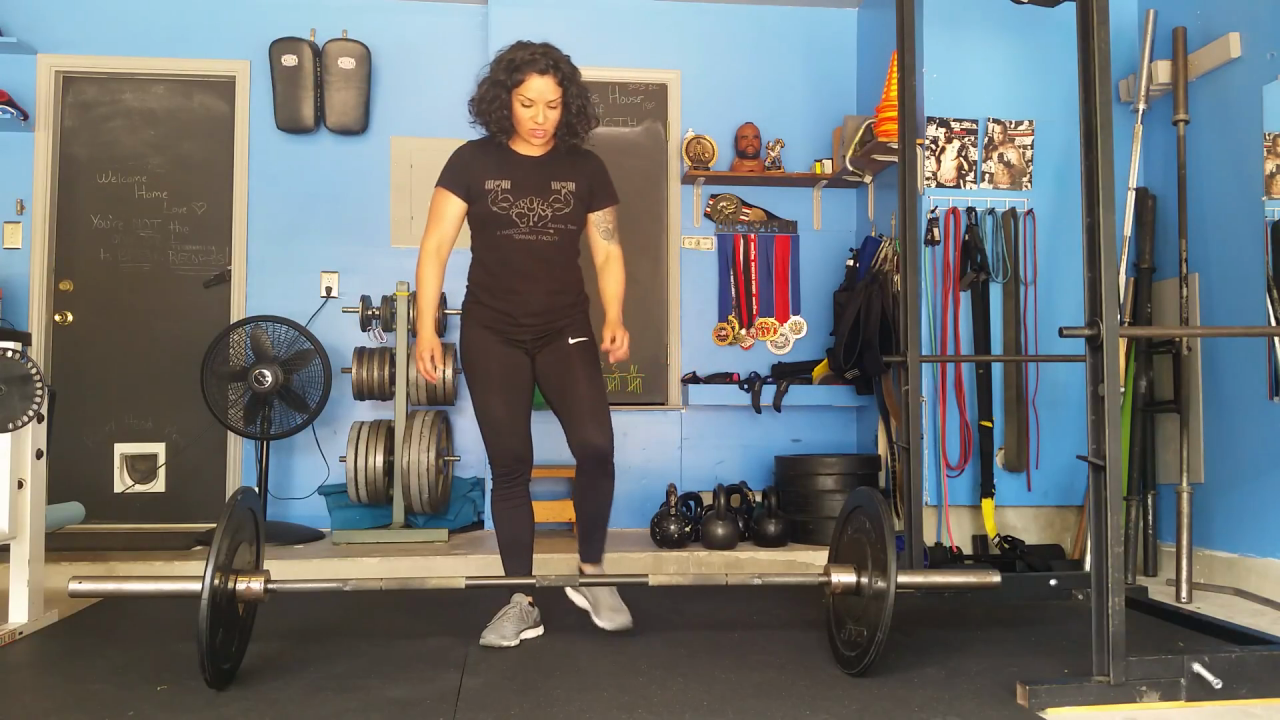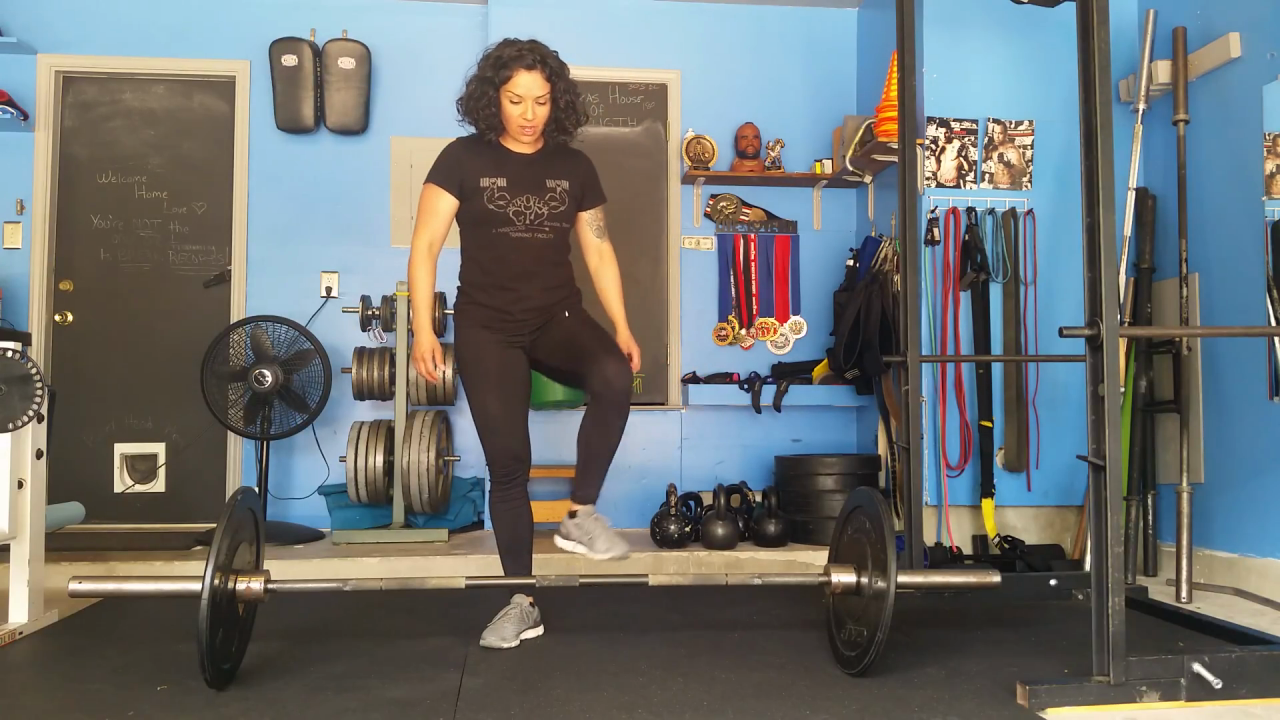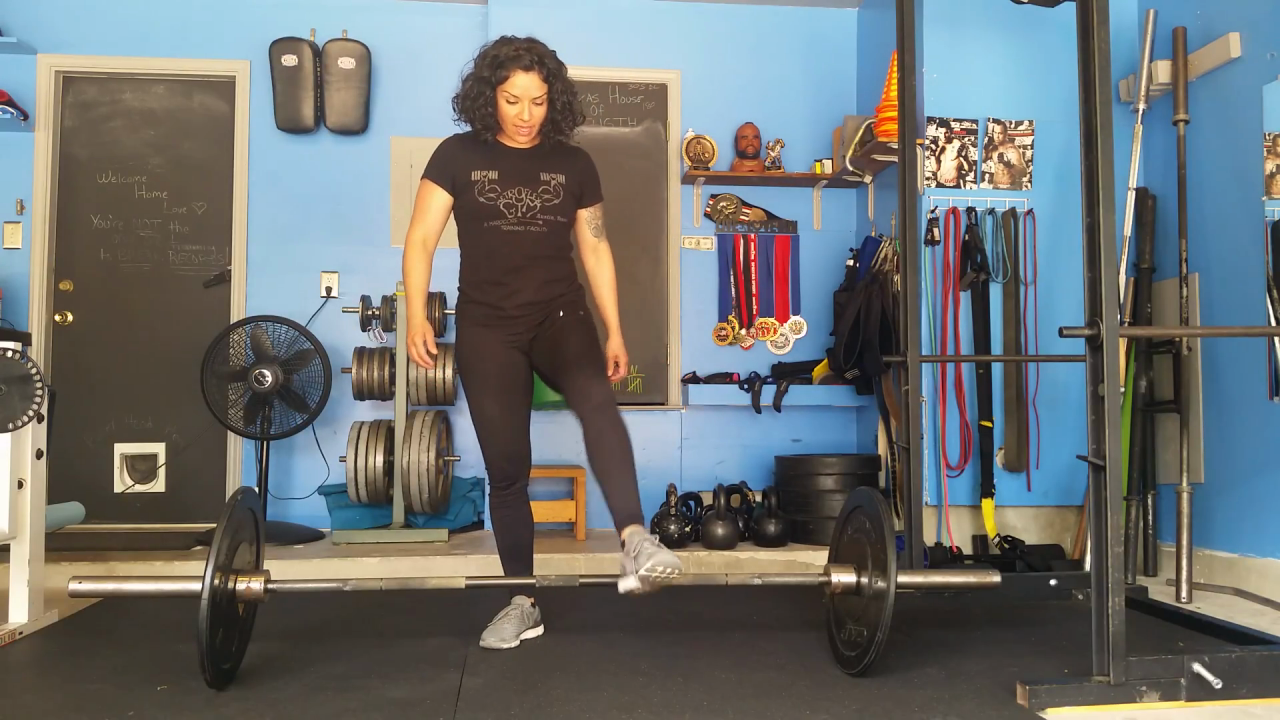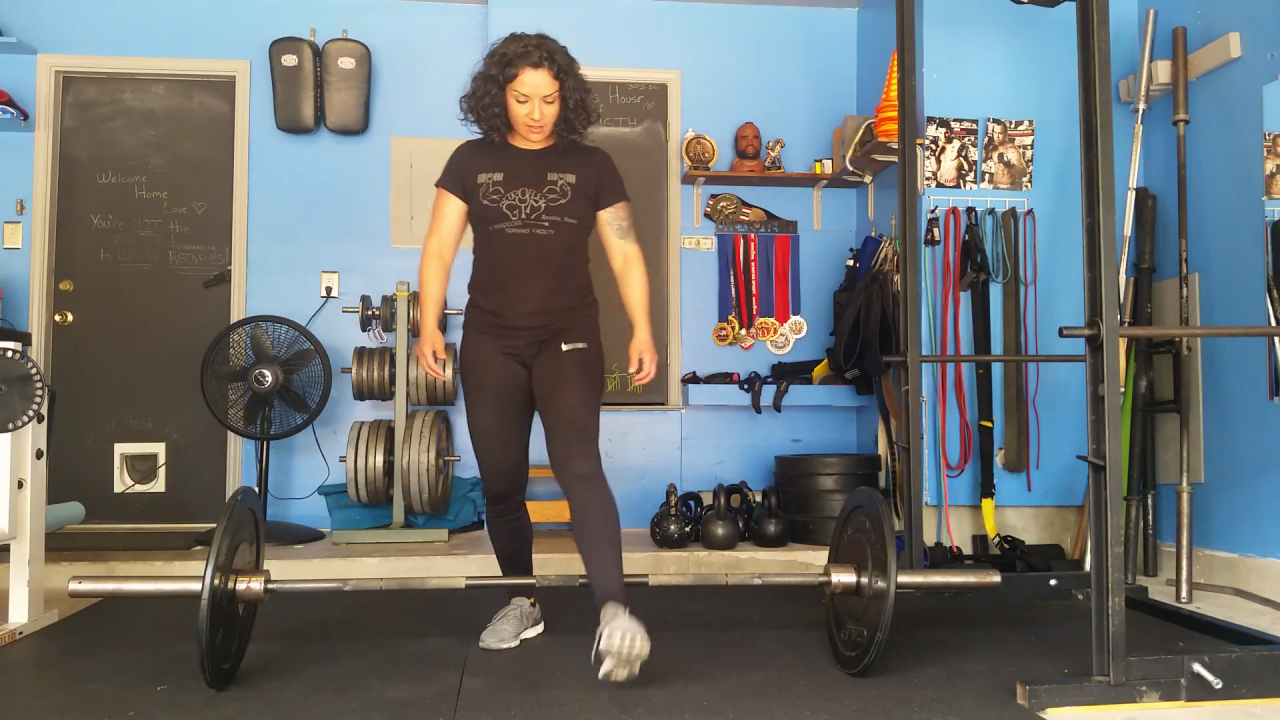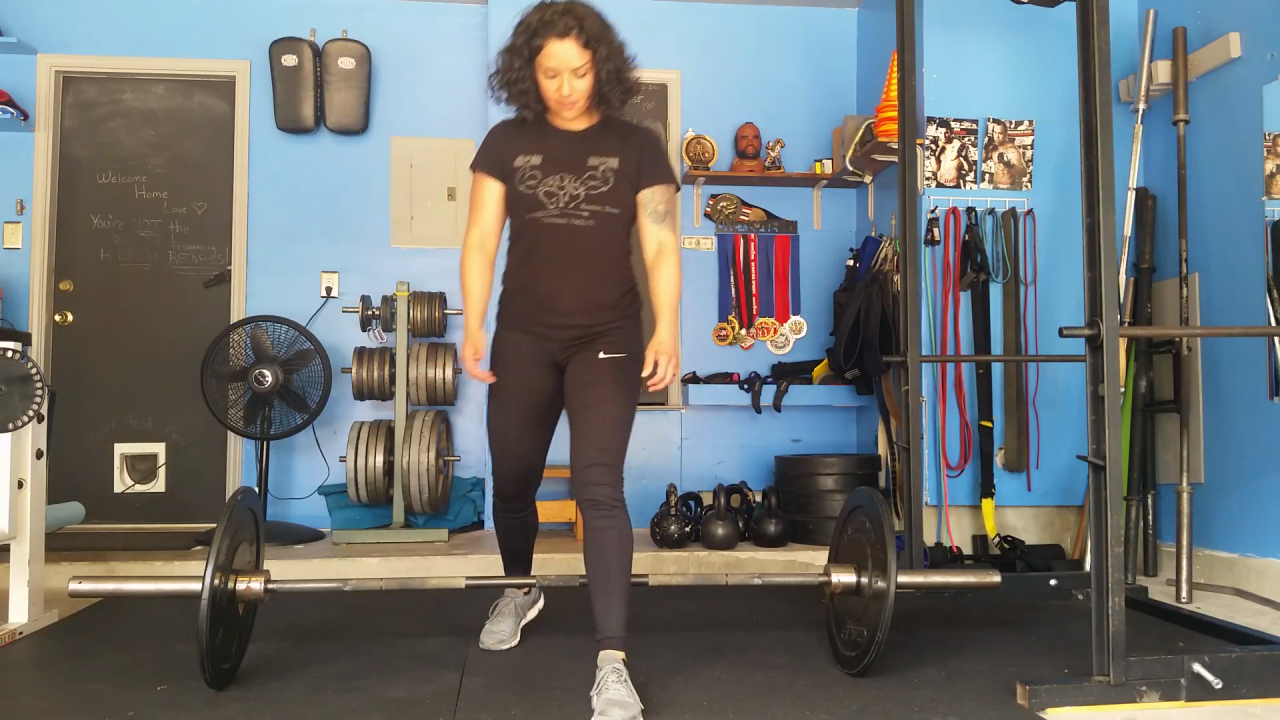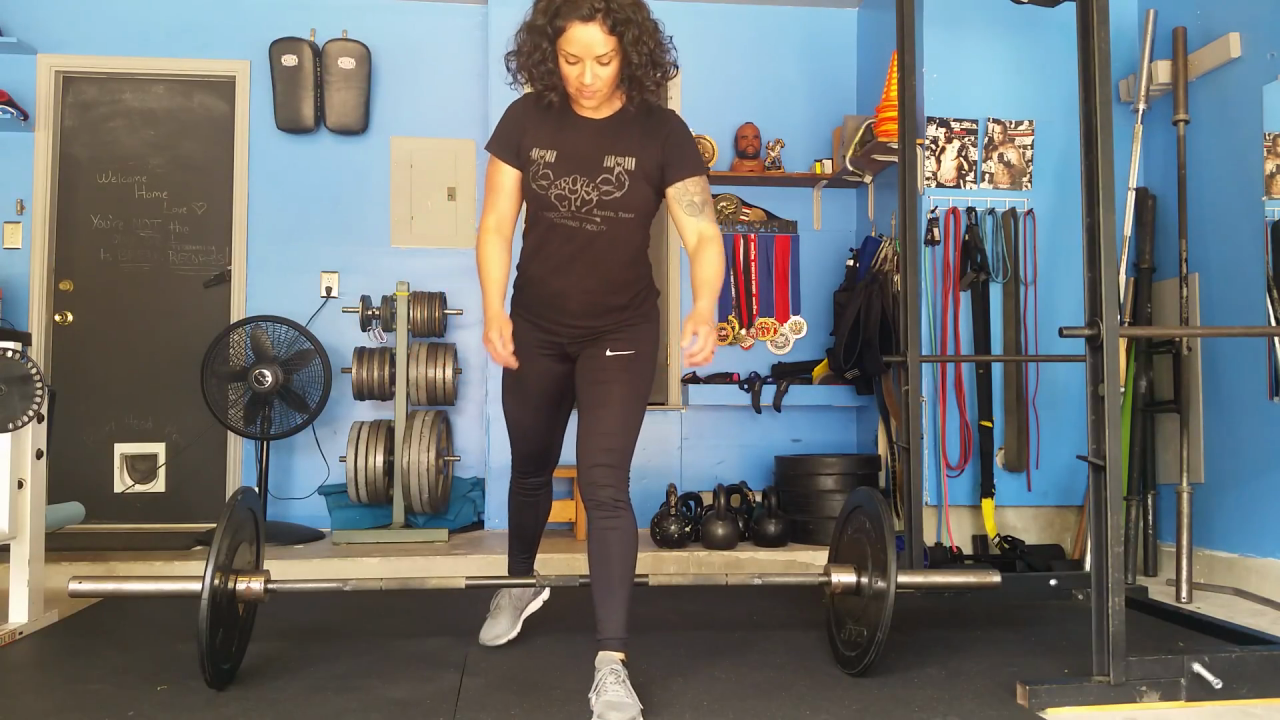
dt=0.3s
person 1, frame 1
left shoulder: (585, 168)
right shoulder: (472, 162)
left elbow: (608, 253)
right elbow: (435, 247)
left wrist: (613, 319)
right wrist: (426, 328)
left hip: (564, 328)
right hip: (491, 333)
left knee: (595, 444)
right knee: (510, 465)
left ankle: (590, 576)
right ankle: (521, 602)
person 1, frame 2
left shoulder: (575, 166)
right shoulder: (463, 159)
left elbow: (598, 250)
right elbow: (425, 245)
left wrist: (622, 326)
right wrist: (422, 326)
left hip: (557, 317)
right hip: (486, 328)
left knee: (612, 375)
right knee: (507, 463)
left ankle: (582, 515)
right ankle: (522, 603)
person 1, frame 3
left shoulder: (573, 163)
right shoulder: (458, 155)
left elbow: (595, 250)
right elbow: (420, 239)
left wrist: (615, 332)
right wrist: (416, 316)
left hip: (558, 315)
right hip: (486, 327)
left knee: (595, 398)
right knee: (507, 468)
left ankle: (636, 541)
right ankle: (523, 602)
person 1, frame 4
left shoulder: (591, 164)
right shoulder: (471, 161)
left elbow: (625, 253)
right elbow: (439, 248)
left wrist: (643, 330)
right wrist: (429, 326)
left hip: (568, 336)
right hip: (491, 342)
left knee: (577, 464)
right knee: (501, 484)
left ankle: (613, 613)
right ankle: (524, 605)
person 1, frame 5
left shoulder: (635, 145)
right shoulder: (506, 142)
left elbow: (661, 245)
right elbow: (480, 239)
left wrist: (665, 329)
right wrist: (473, 326)
left hip: (607, 339)
right hip: (523, 338)
left knee: (598, 488)
right knee: (512, 482)
left ankle: (612, 661)
right ankle: (519, 590)
person 1, frame 6
left shoulder: (661, 132)
right shoulder: (524, 120)
left elbow: (702, 233)
right elbow: (496, 224)
left wrist: (703, 310)
right wrist: (494, 309)
left hip: (621, 333)
right hip: (537, 328)
left knee: (604, 485)
right knee: (530, 467)
right ankle: (522, 581)
